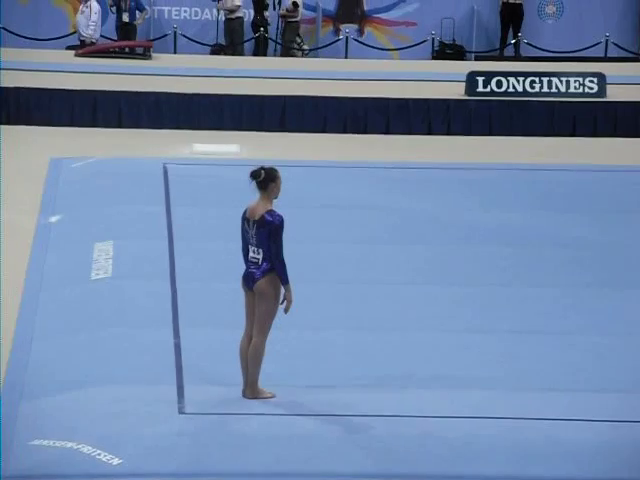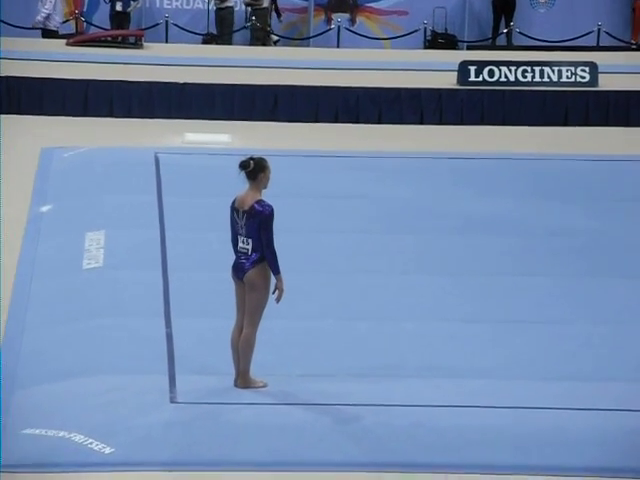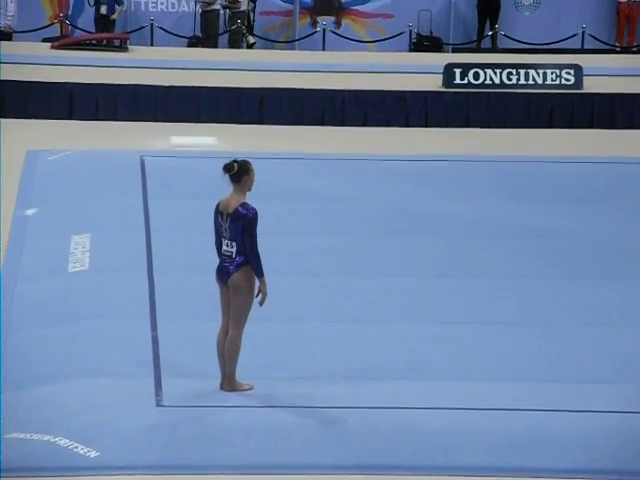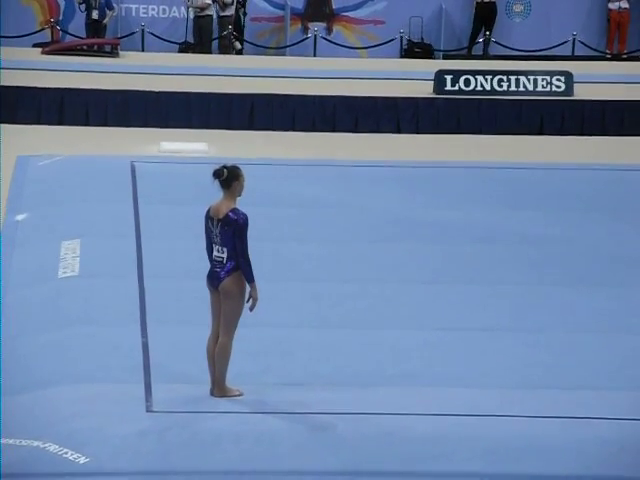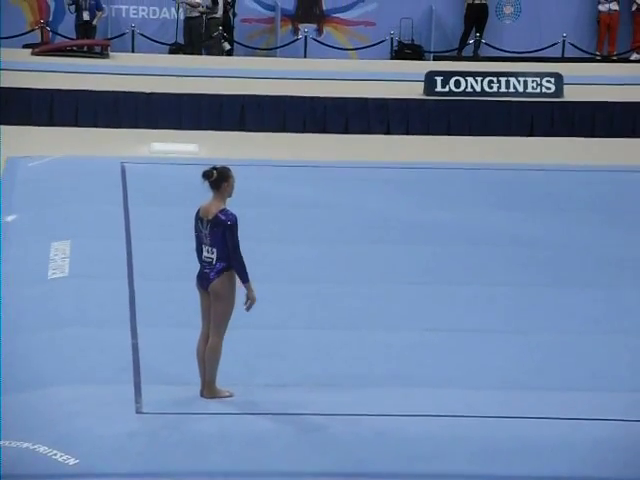
dt=1s
person 1, frame 1
left shoulder: (247, 212)
right shoulder: (274, 218)
right elbow: (277, 256)
right wrist: (287, 288)
left hip: (249, 276)
right hip: (266, 280)
left knee: (249, 332)
right knee: (260, 336)
left ankle: (247, 385)
right ankle: (253, 388)
person 1, frame 2
left shoulder: (235, 202)
right shoulder: (264, 209)
left elbow: (234, 239)
right elbow: (268, 247)
right wrist: (278, 278)
left hip: (238, 266)
right hip: (256, 270)
left knee: (240, 323)
right knee: (250, 326)
left ankle: (238, 375)
right ankle: (244, 377)
person 1, frame 3
left shoulder: (219, 206)
right shoulder: (248, 211)
left elbow: (217, 242)
right elbow: (252, 250)
right wrist: (262, 281)
left hip: (222, 270)
right hip: (240, 273)
left knee: (225, 326)
right knee: (236, 329)
left ankle: (225, 378)
right ankle: (230, 381)
person 1, frame 4
left shoulder: (210, 211)
right shoulder: (238, 217)
left elbow: (209, 247)
right elbow: (242, 255)
right wrist: (253, 286)
left hip: (213, 275)
right hip: (231, 279)
left knee: (215, 331)
right knee: (226, 335)
left ankle: (214, 384)
right ankle: (220, 387)
person 1, frame 5
left shoulder: (200, 212)
right shoulder: (227, 218)
left elbow: (198, 248)
right elbow: (235, 255)
right wrist: (249, 287)
left hip: (203, 276)
right hip: (221, 279)
left knee: (205, 333)
right knee: (216, 336)
left ankle: (204, 385)
right ankle: (211, 387)
